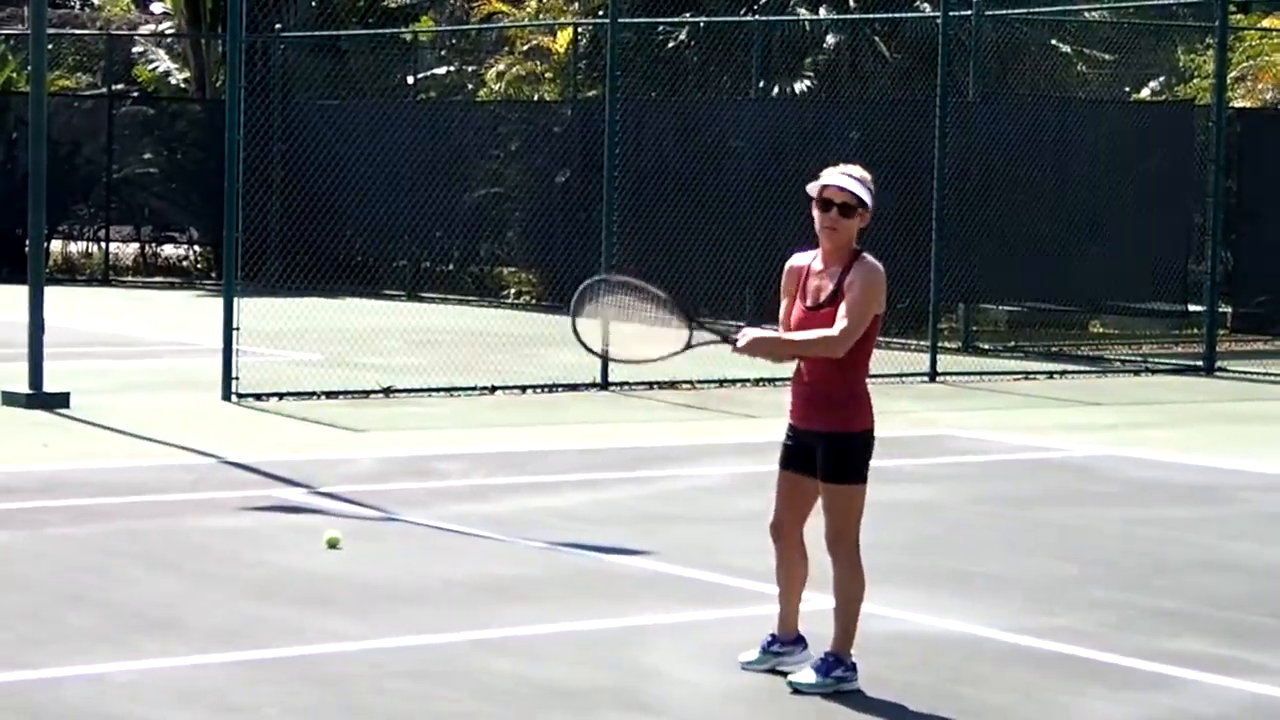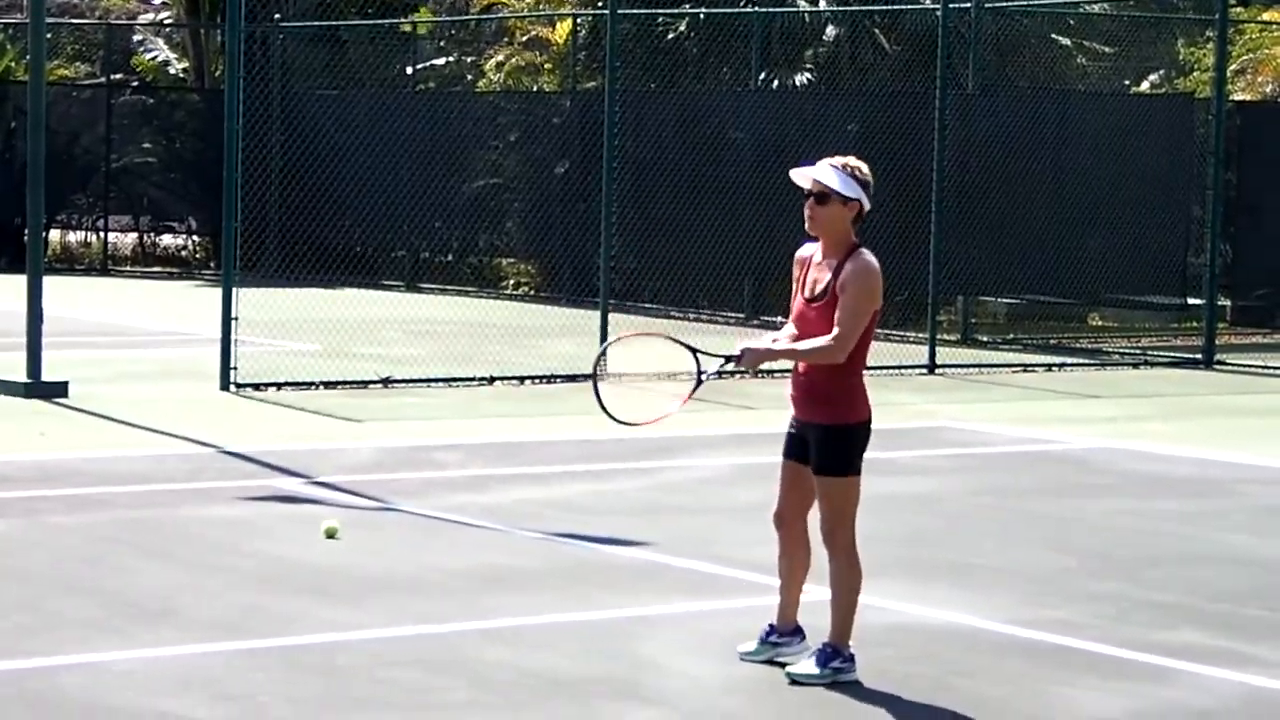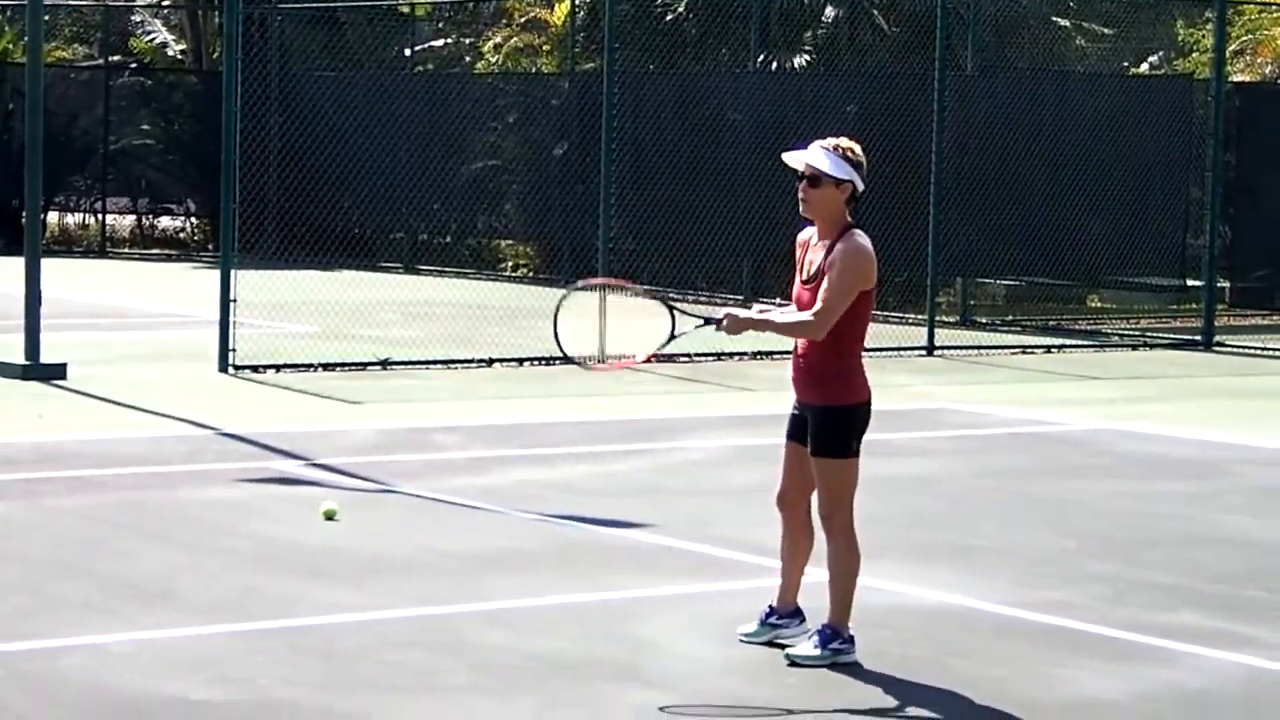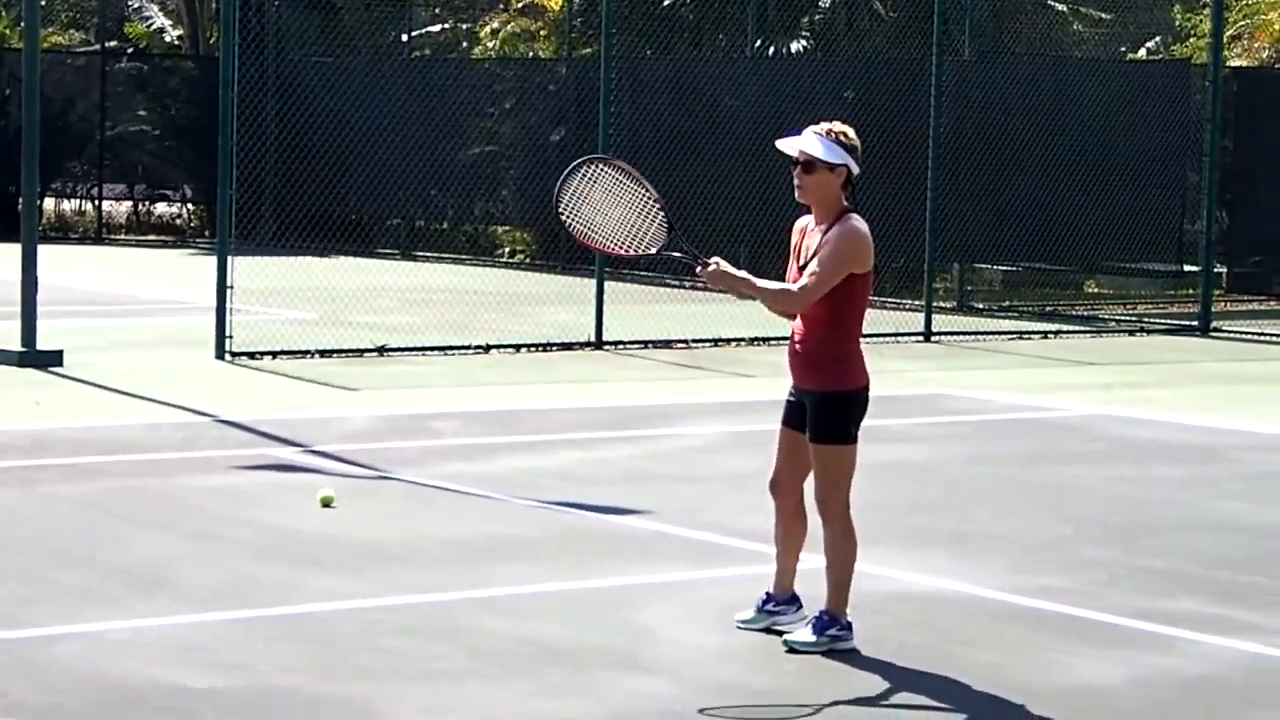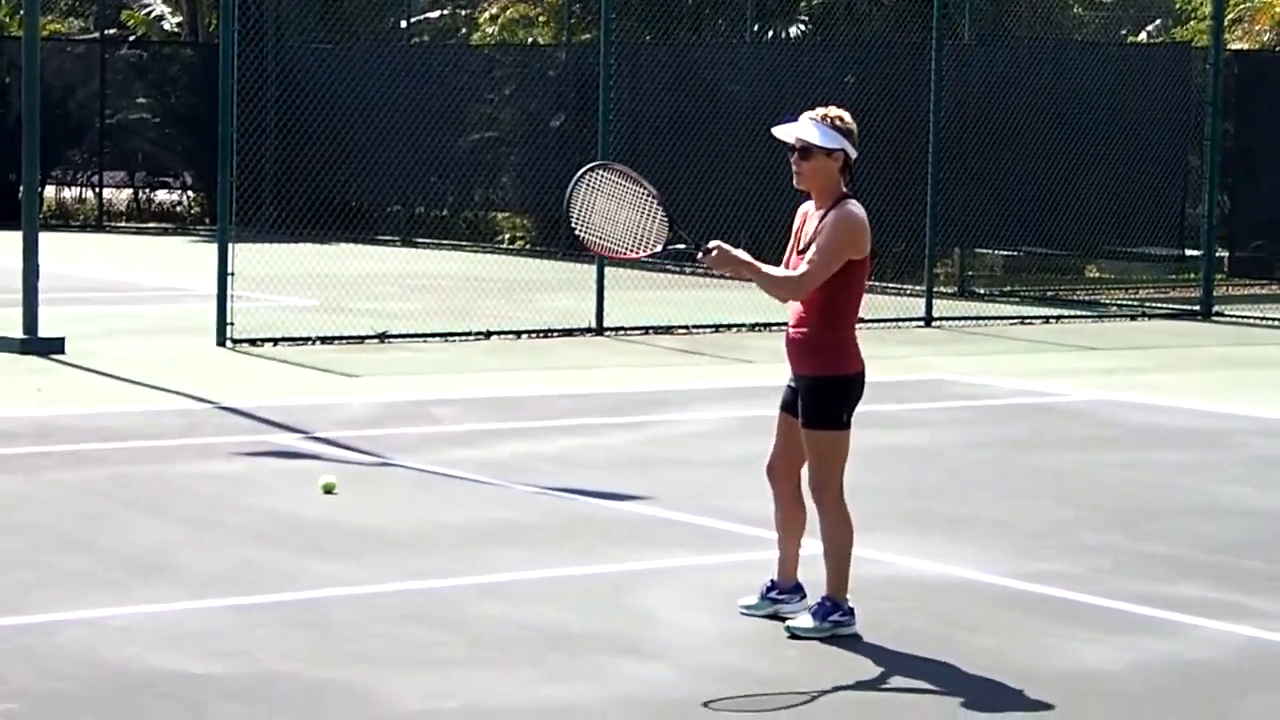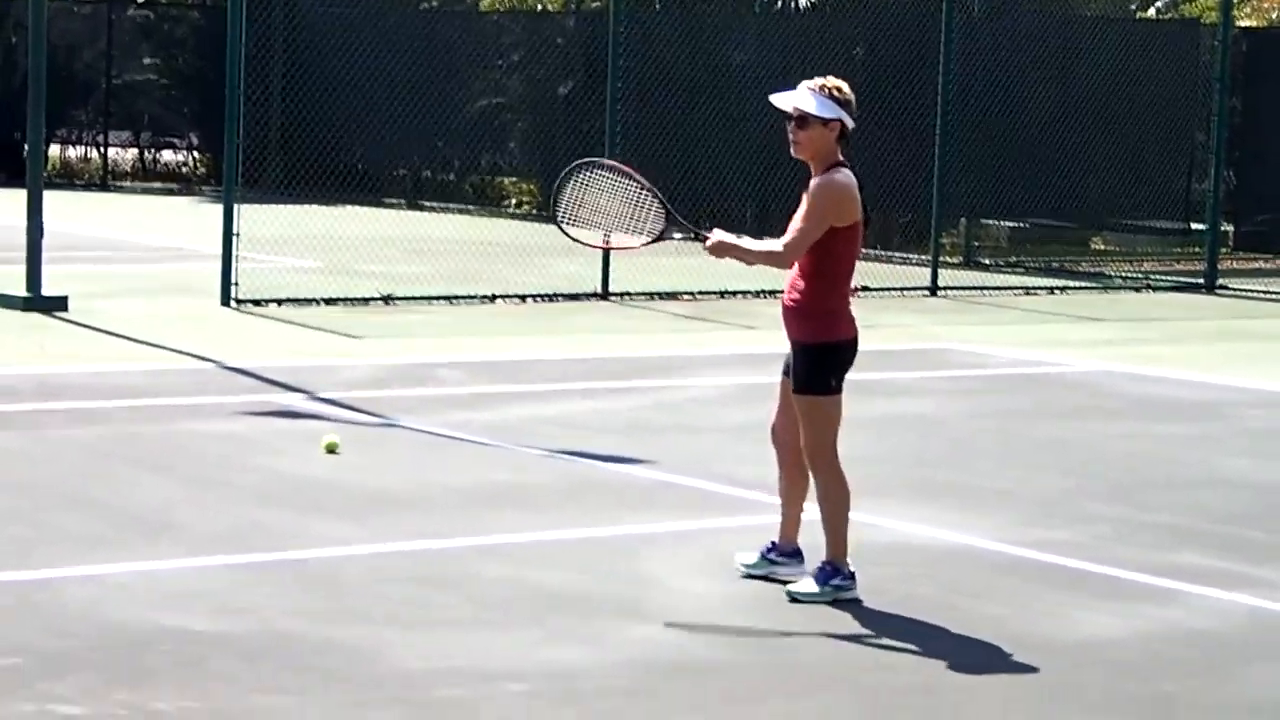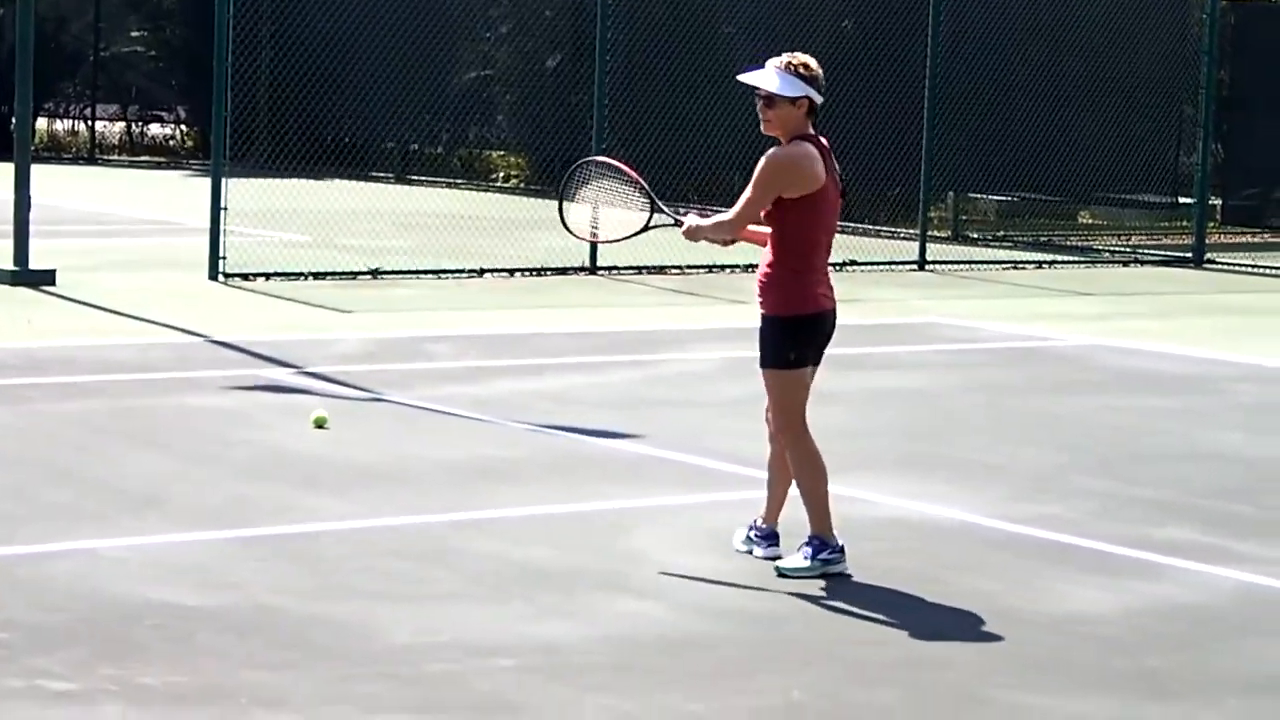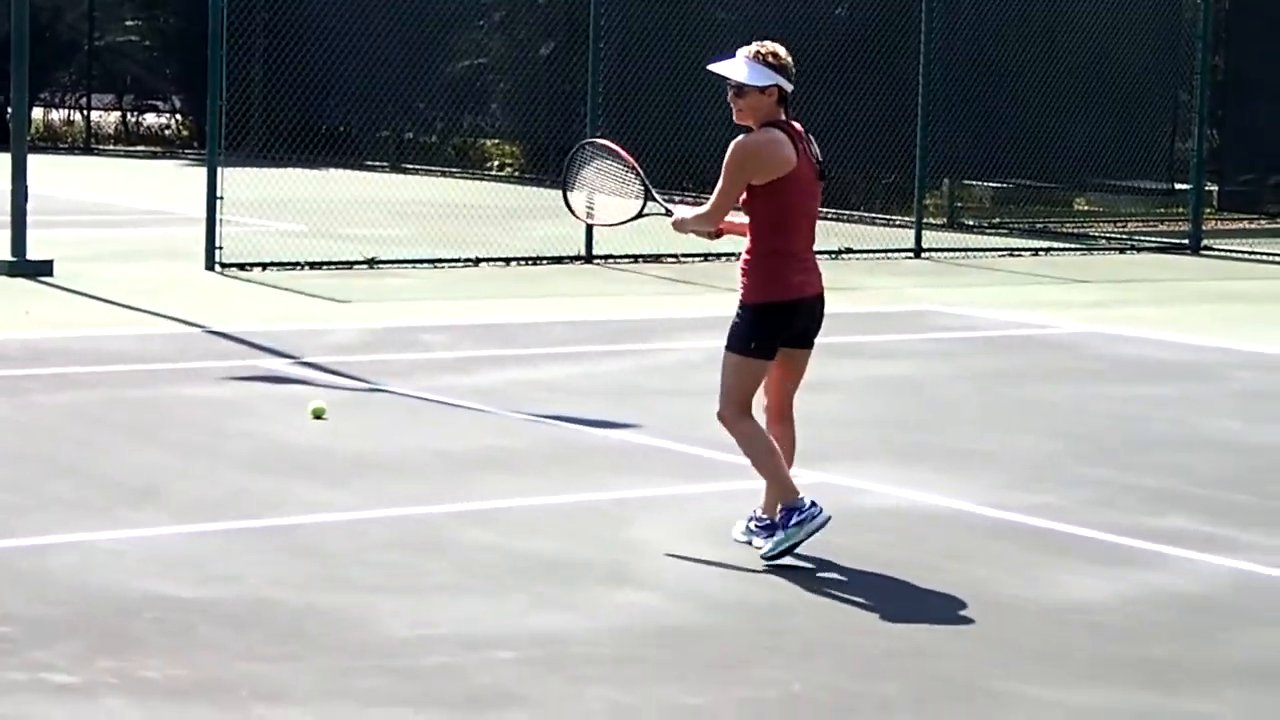
dt=0.2s
person 1, frame 1
left shoulder: (866, 273)
right shoulder: (796, 267)
left elbow: (838, 342)
left wrist: (770, 342)
right wrist: (767, 342)
left hip: (845, 427)
right hip: (803, 423)
left knee: (841, 542)
right knee: (783, 530)
left ankle: (841, 662)
right ankle: (787, 638)
person 1, frame 2
left shoulder: (861, 269)
right shoulder: (803, 257)
left elbow: (838, 347)
left wrist: (773, 352)
right wrist: (776, 340)
left hip: (840, 419)
right hip: (806, 414)
left knee: (836, 534)
right knee: (787, 520)
left ankle: (838, 653)
right ankle: (785, 629)
person 1, frame 3
left shoulder: (853, 250)
right shoulder: (806, 240)
left elbow: (816, 325)
left wrist: (752, 320)
right wrist: (760, 315)
left hip: (839, 400)
right hip: (809, 396)
left knee: (834, 516)
right knee: (791, 501)
left ankle: (838, 634)
right ankle: (785, 611)
person 1, frame 4
left shoulder: (849, 233)
right shoulder: (803, 228)
left elbow: (797, 297)
right elbow: (789, 303)
left wrist: (736, 279)
right wrist: (741, 282)
left hip: (837, 387)
right hip: (805, 383)
left knee: (830, 503)
right knee: (784, 488)
left ankle: (835, 620)
right ankle: (782, 598)
person 1, frame 5
left shoulder: (846, 218)
right shoulder: (806, 214)
left elbow: (798, 285)
right elbow: (790, 284)
left wrist: (738, 259)
right wrist: (743, 266)
left hip: (831, 372)
right hip: (807, 369)
left knee: (825, 489)
right knee: (781, 472)
left ankle: (837, 607)
right ankle: (786, 586)
person 1, frame 6
left shoulder: (831, 185)
right shoulder: (826, 182)
left elbow: (786, 252)
left wrist: (731, 244)
right wrist: (750, 249)
left hip: (821, 338)
right hip: (816, 335)
left knee: (818, 454)
right knee: (785, 437)
left ankle: (838, 571)
right ankle: (784, 548)
person 1, frame 7
left shoulder: (783, 159)
right shoulder: (818, 154)
left elbow: (732, 223)
left wrist: (698, 227)
right wrist: (742, 232)
left hip: (790, 310)
right hip: (816, 307)
left knee: (791, 430)
right knee: (783, 422)
left ankle: (826, 544)
right ankle: (766, 529)
person 1, frame 8
left shoulder: (750, 146)
right shoulder: (802, 141)
left elbow: (710, 217)
left wrist: (685, 220)
right wrist: (730, 225)
left hip: (769, 297)
right hip: (807, 295)
left knee: (732, 411)
right knee: (778, 409)
left ankle: (796, 506)
right ankle: (772, 518)
